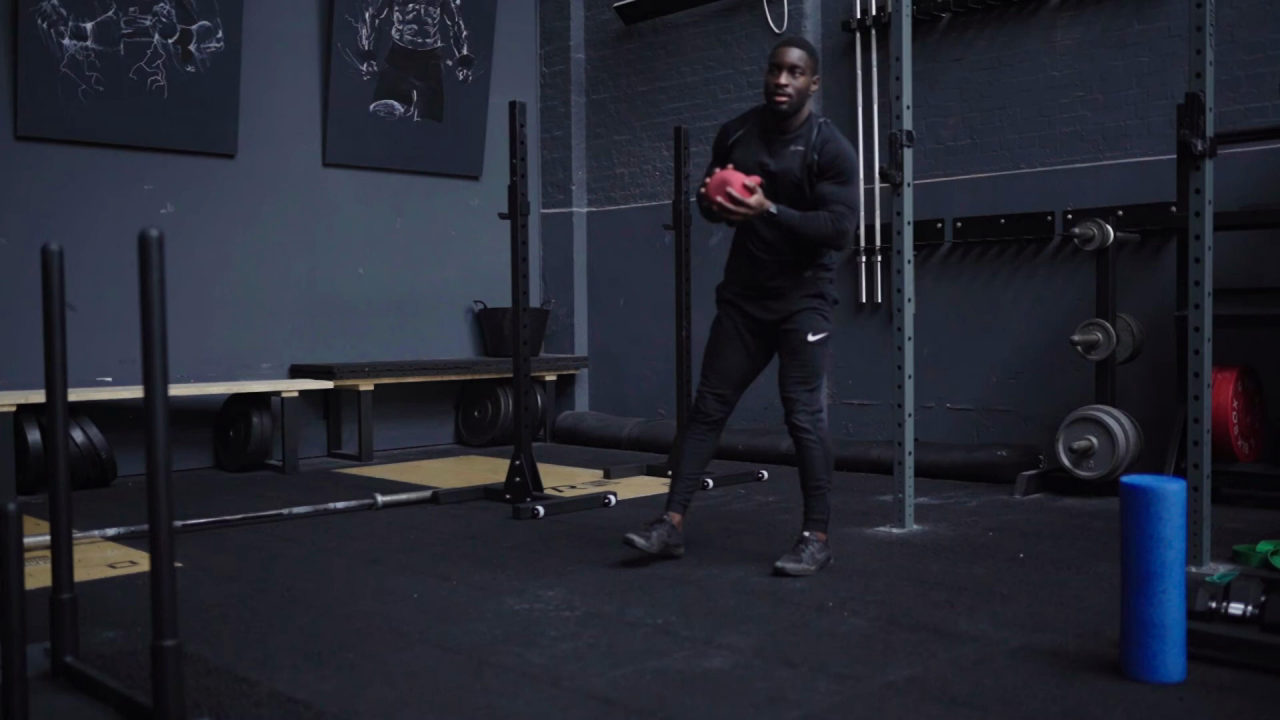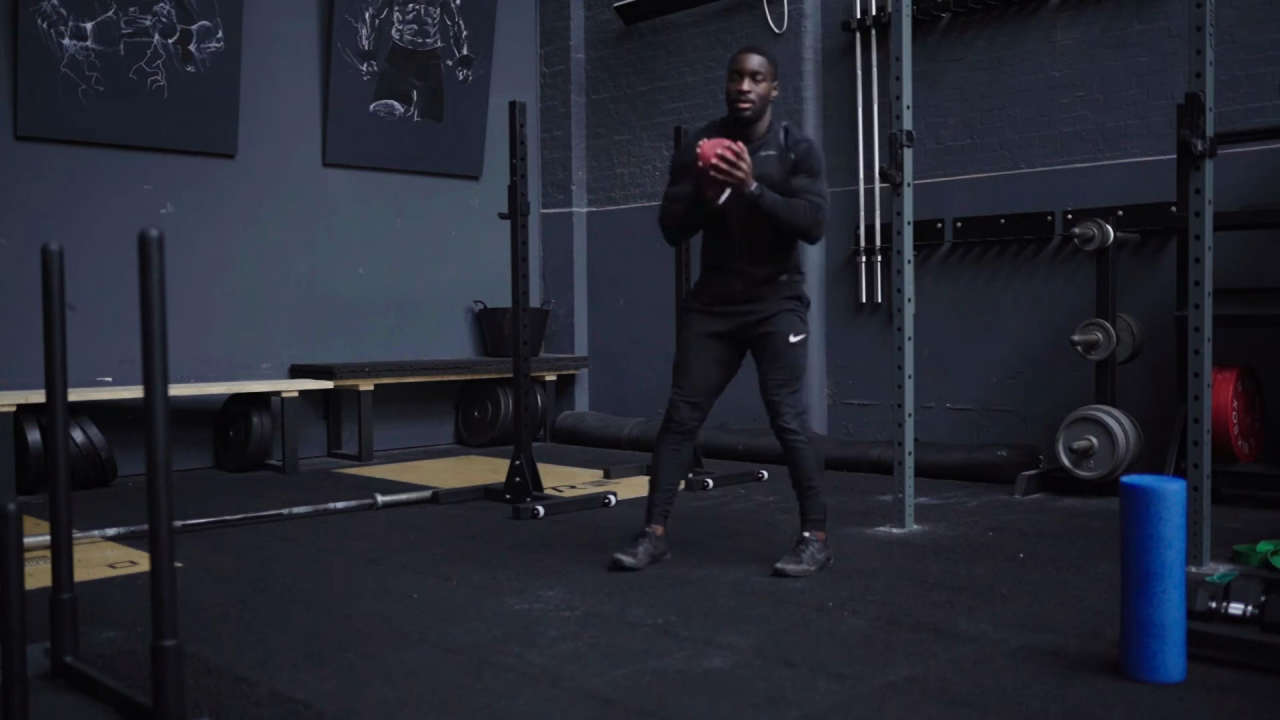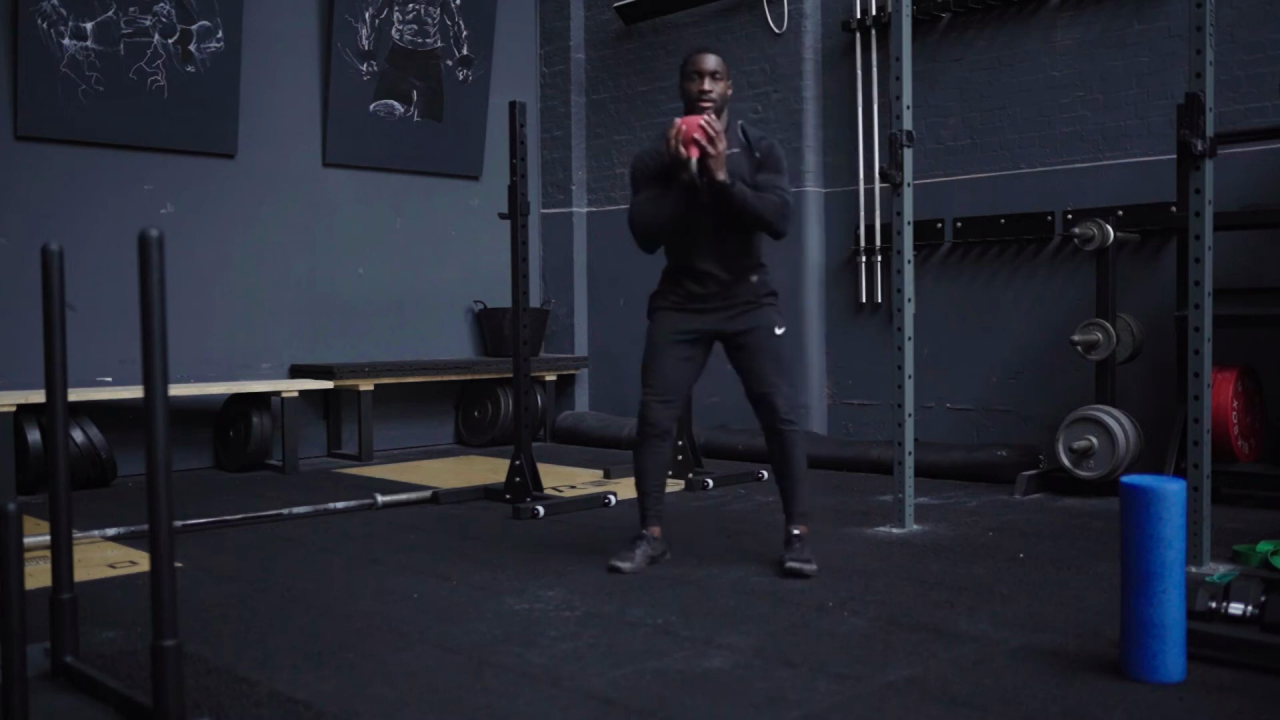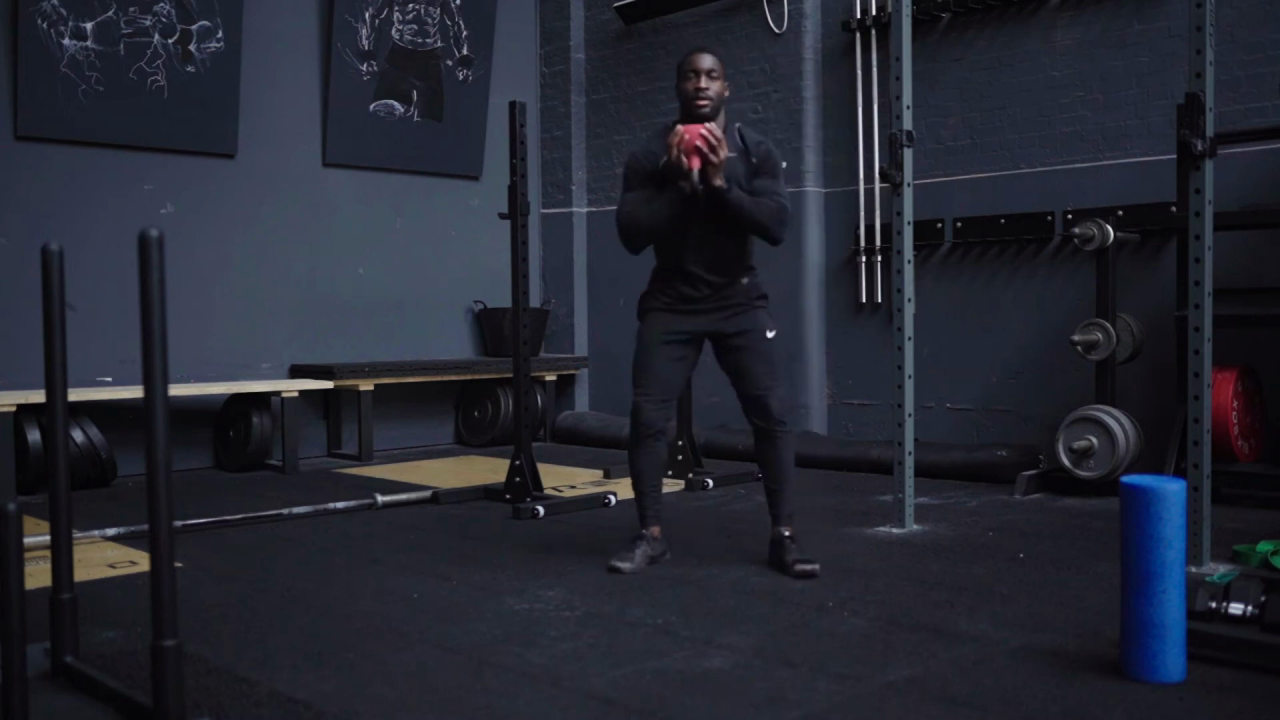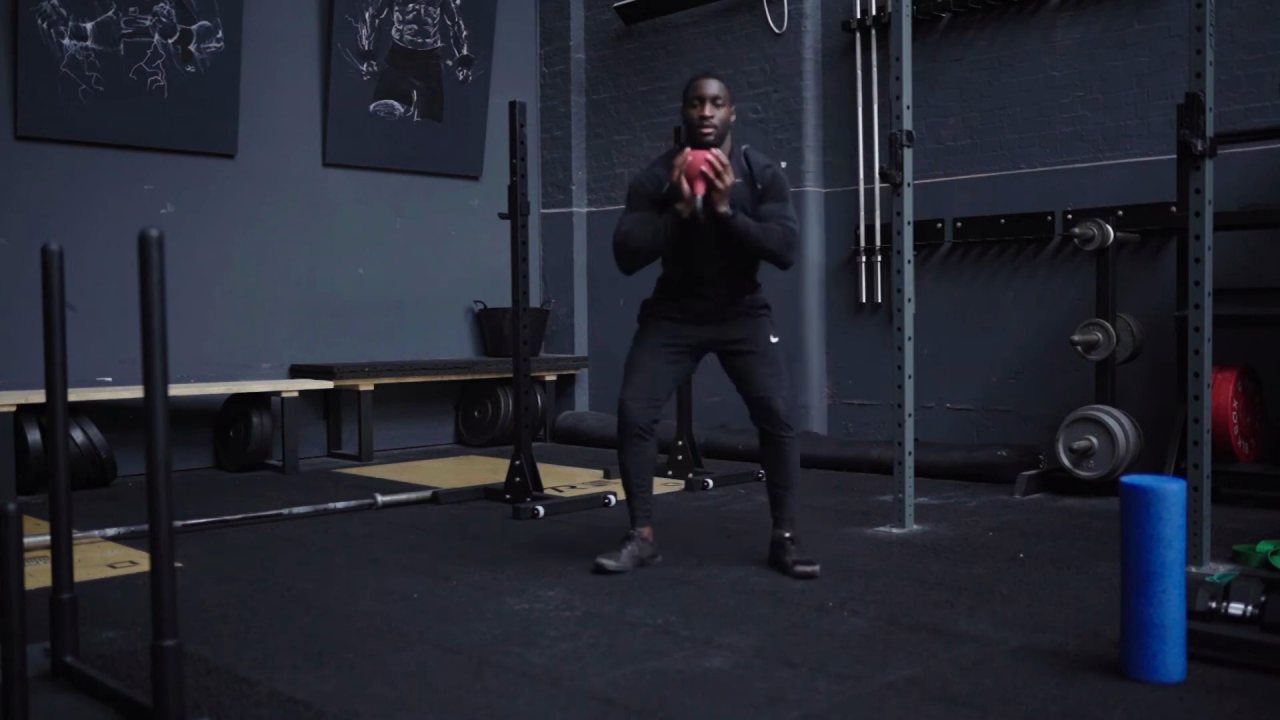
dt=0.2s
person 1, frame 1
left shoulder: (831, 147)
right shoulder: (736, 133)
left elbow: (840, 231)
right elbow: (709, 205)
left wrist: (770, 212)
right wrist: (713, 198)
left hip: (804, 299)
right hip: (743, 295)
left knee: (803, 414)
right knee: (708, 406)
left ankle: (816, 536)
right ankle: (671, 523)
person 1, frame 2
left shoulder: (799, 150)
right shoulder: (696, 150)
left elbow: (812, 225)
right elbow: (671, 229)
left wrist: (752, 188)
right wrist: (701, 188)
left hip: (778, 304)
right hip: (713, 306)
left knee: (788, 419)
right knee: (681, 415)
left ankle: (814, 537)
right ankle: (655, 532)
person 1, frame 3
left shoulder: (758, 148)
right shoulder: (655, 154)
left elbow: (779, 220)
right elbow: (643, 236)
left wrist: (722, 176)
right wrist: (684, 179)
left hip: (748, 300)
right hip: (680, 304)
left knee: (779, 411)
right knee: (655, 416)
left ankle: (797, 532)
right ankle: (651, 533)
person 1, frame 4
left shoulder: (756, 150)
right shoulder: (649, 154)
left elbow: (776, 226)
right elbow: (631, 236)
left wrist: (721, 184)
right wrist: (680, 187)
left hip: (738, 302)
right hip: (670, 306)
left knee: (770, 412)
right knee: (648, 415)
left ankle: (783, 535)
right ankle: (651, 535)
person 1, frame 5
left shoulder: (762, 173)
right shoulder: (655, 178)
left elbow: (785, 249)
right elbow: (626, 257)
left wrist: (725, 210)
right wrist: (680, 210)
left hip: (742, 314)
right hip: (672, 316)
left knee: (776, 414)
right knee: (634, 411)
left ankle: (783, 537)
right ankle: (642, 535)
